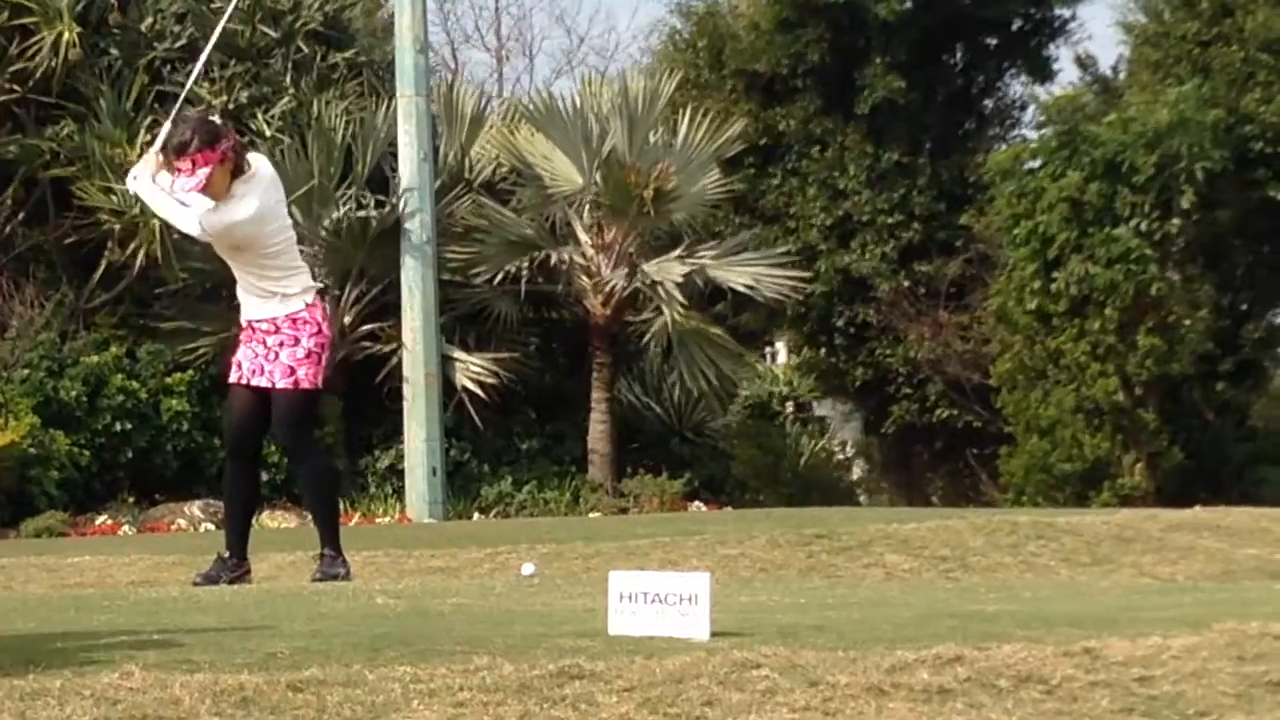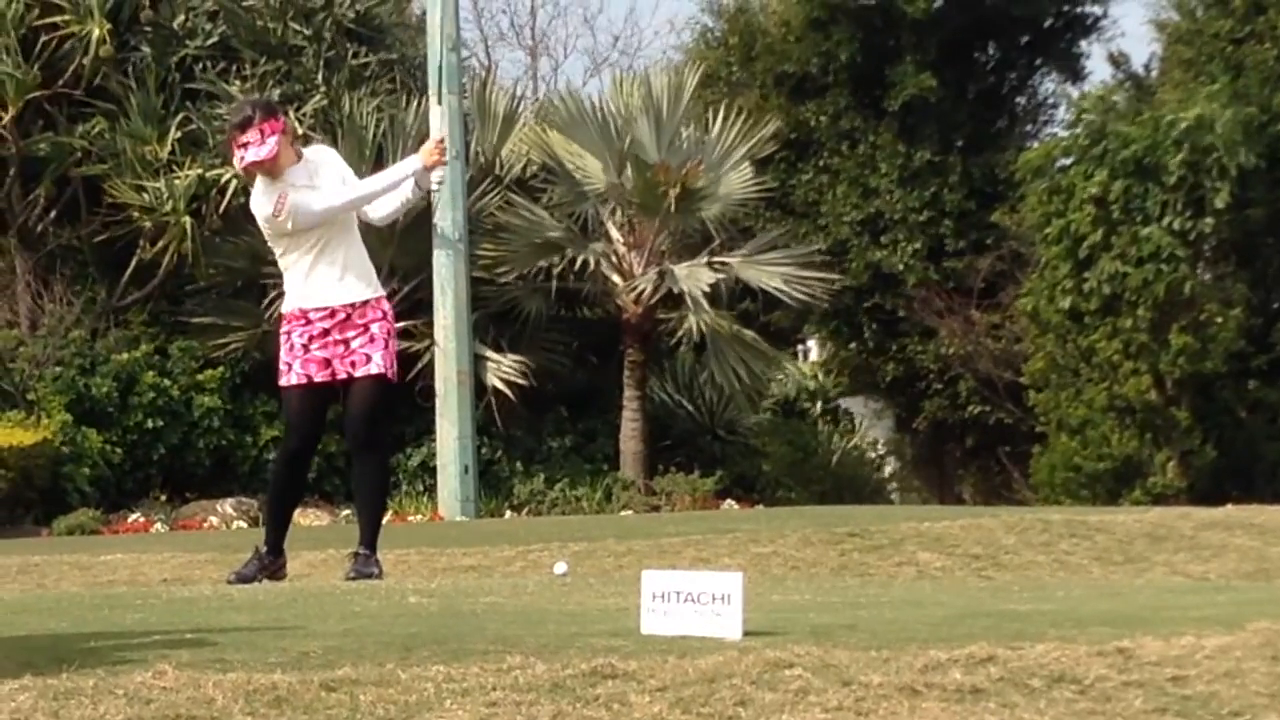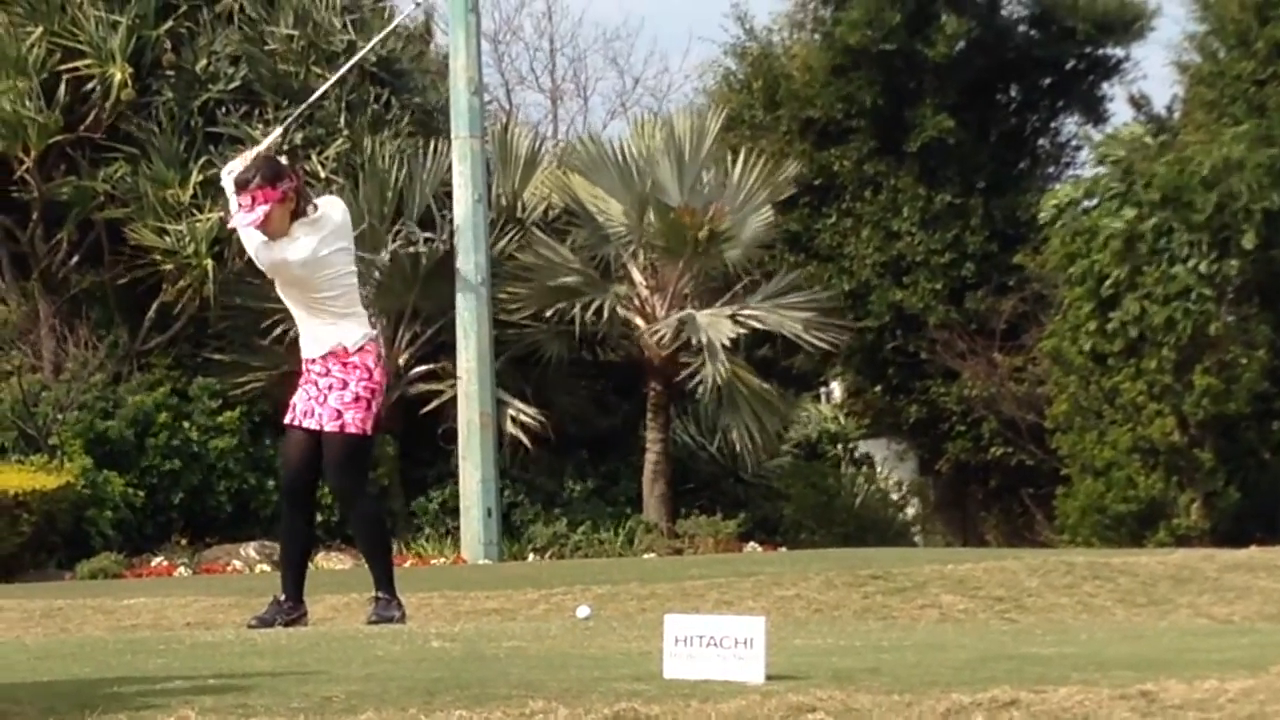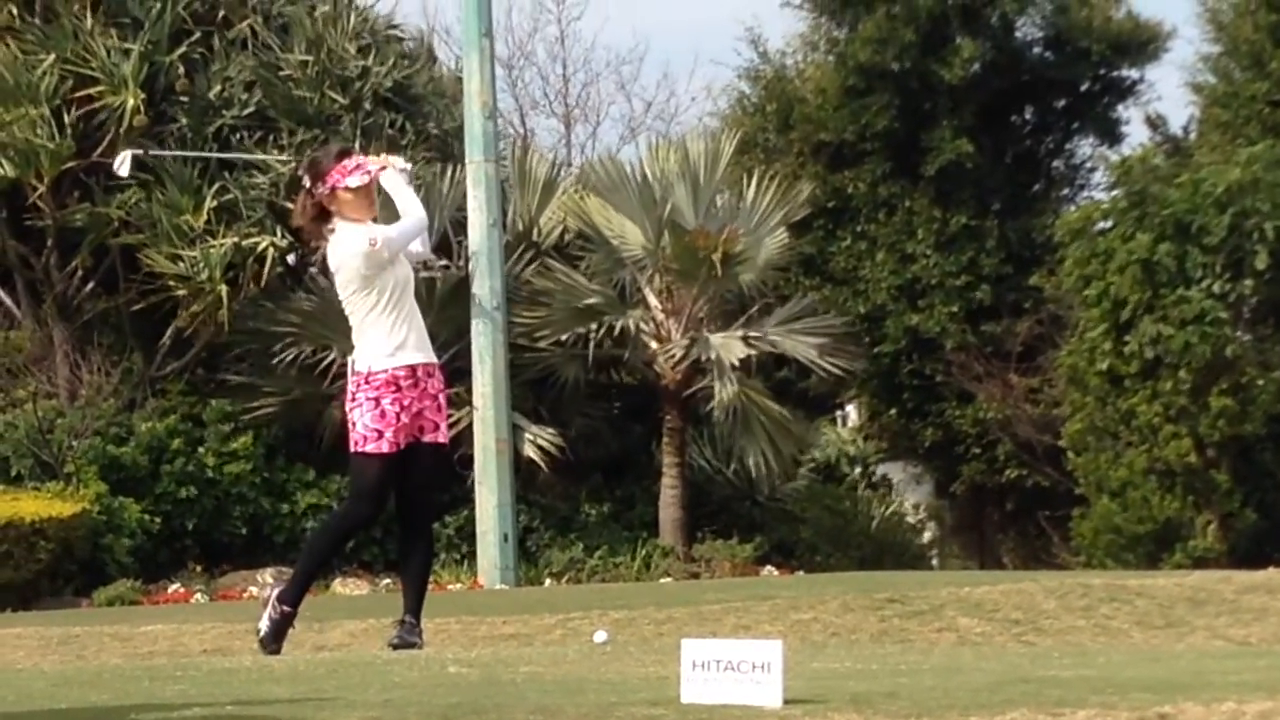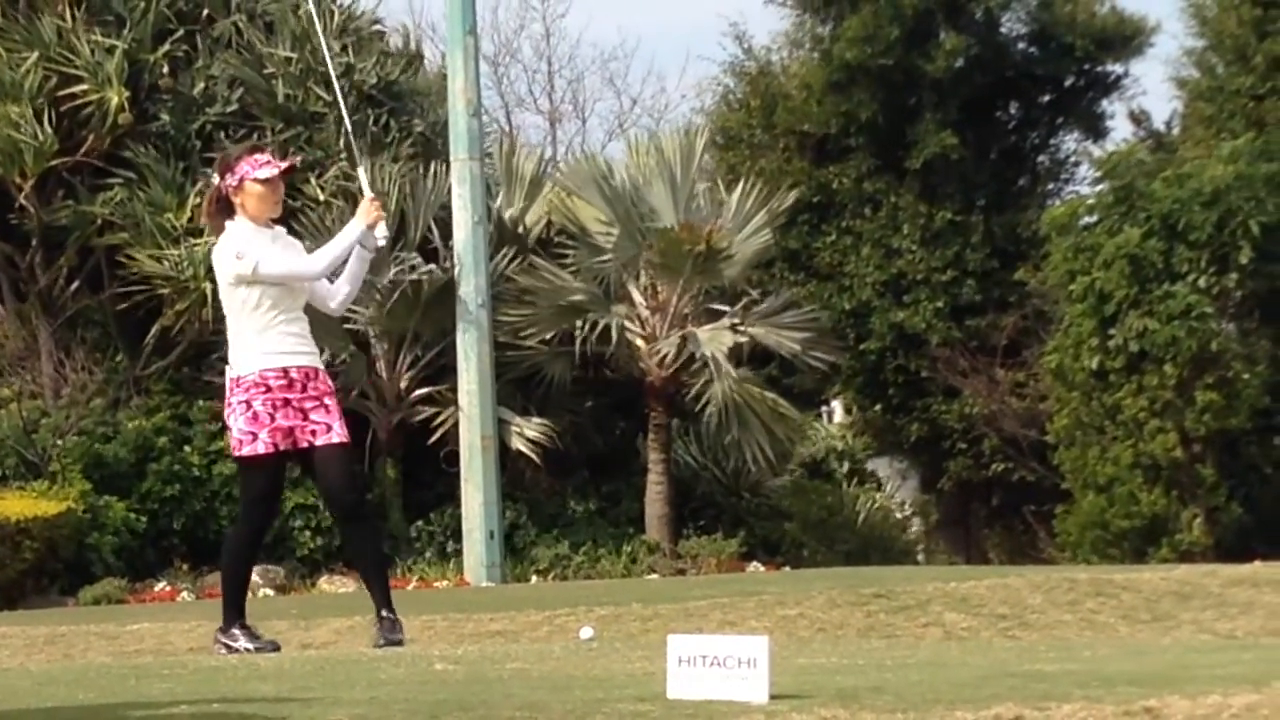
dt=1s
person 1, frame 1
left shoulder: (234, 218)
right shoulder: (256, 166)
left elbow: (189, 218)
right elbow: (196, 208)
left wrist: (143, 181)
right wrist: (163, 178)
left hip: (293, 327)
right hip: (258, 326)
left knee: (295, 439)
right knee: (240, 442)
left ankle: (332, 553)
right ankle: (235, 556)
person 1, frame 2
left shoulder: (323, 158)
right shoulder: (268, 202)
left elbow: (375, 210)
right elbow: (354, 198)
left wrist: (421, 178)
right wrist: (414, 165)
left hip: (367, 313)
right hip: (308, 325)
left knee: (365, 435)
right knee: (297, 442)
left ankle: (366, 551)
right ankle: (271, 551)
person 1, frame 3
left shoulder: (281, 256)
right shoulder: (332, 208)
left elbow: (241, 216)
left wrist: (233, 176)
left hip: (347, 368)
right hip: (322, 368)
left knee: (348, 485)
right knee: (294, 485)
left ankle: (387, 595)
right ankle: (291, 598)
person 1, frame 4
left shoulder: (362, 236)
right shoulder: (360, 243)
left elbow: (419, 247)
right elbow: (417, 221)
left wrist: (386, 174)
right wrist: (394, 177)
left hip: (422, 378)
right hip: (380, 385)
left knee: (418, 507)
right knee: (364, 505)
left ankle: (411, 619)
right ankle: (286, 599)
person 1, frame 5
left shoulder: (285, 243)
right shoulder: (233, 248)
left elbow: (332, 301)
right elbow: (314, 267)
left wrist: (366, 245)
right wrist: (359, 224)
left hip: (309, 382)
right hip: (255, 388)
left knee: (349, 500)
right knee: (258, 510)
left ankle: (386, 615)
right ankle: (232, 626)
